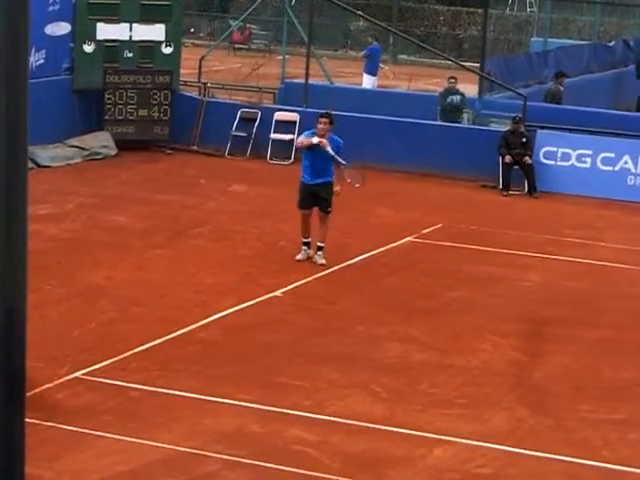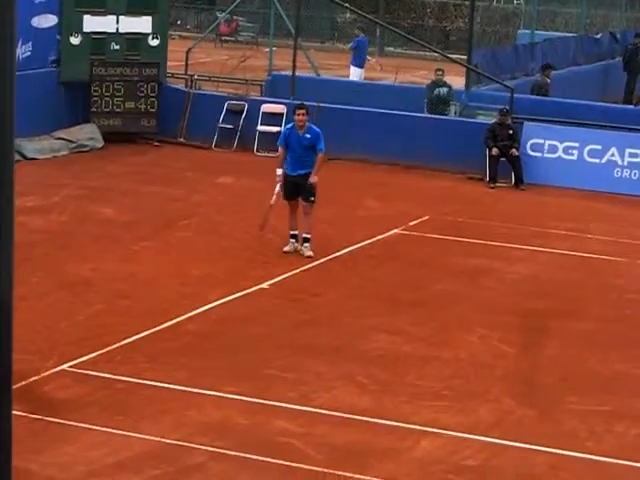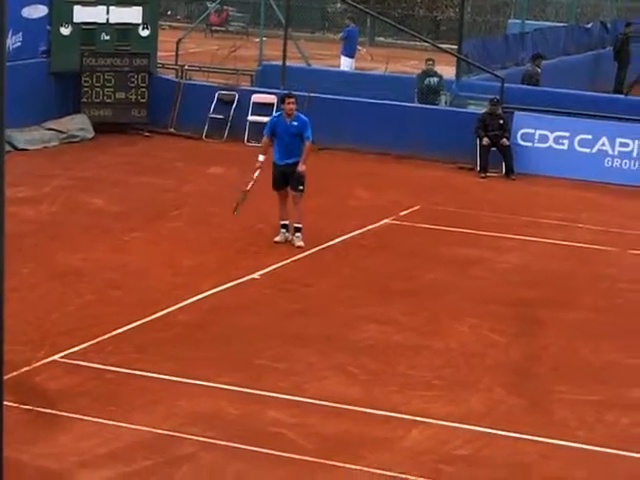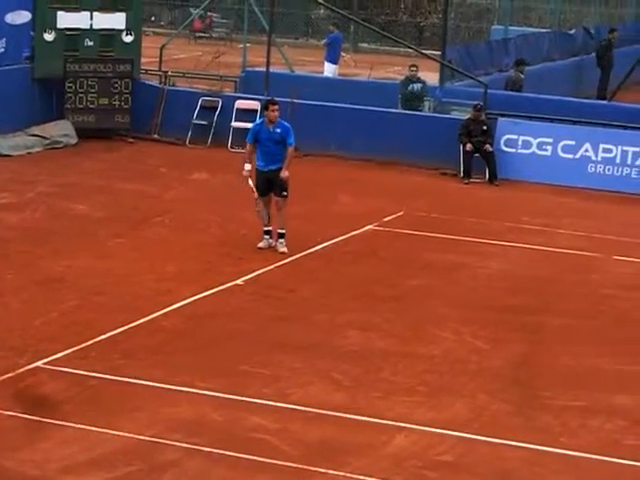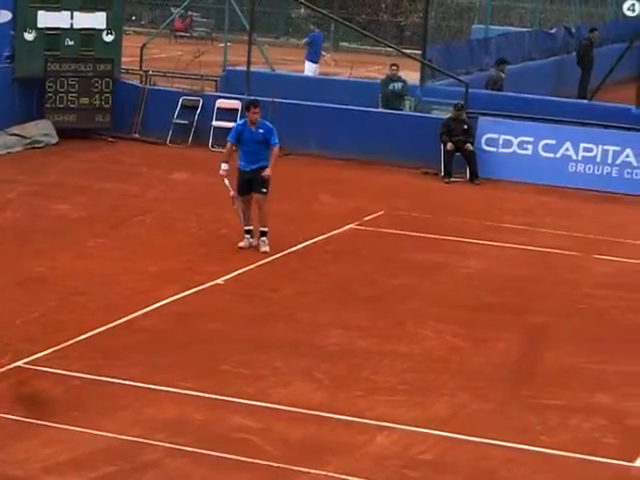
dt=0.5s
person 1, frame 1
left shoulder: (337, 142)
right shoulder: (309, 135)
right elbow: (299, 143)
left wrist: (338, 183)
right wrist: (316, 140)
left hip: (325, 184)
right hip: (307, 182)
left knee: (323, 217)
right knee: (304, 216)
left ankle: (319, 252)
right ankle: (306, 248)
person 1, frame 2
left shoulder: (315, 132)
right shoulder: (287, 130)
left elbow: (320, 154)
right elbow: (282, 150)
left wrist: (314, 174)
right wrist: (279, 171)
left hip: (307, 176)
right hip: (290, 175)
left knee: (307, 209)
right knee: (292, 207)
left ankle: (306, 243)
right ankle: (293, 241)
person 1, frame 3
left shoulder: (303, 121)
right shoulder: (275, 120)
left elbow: (308, 142)
right elbow: (267, 139)
left wrist: (302, 163)
right wrist: (261, 158)
left hip: (296, 164)
right hip: (278, 164)
left knee: (297, 198)
right knee: (282, 197)
left ankle: (297, 234)
right ankle: (284, 231)
person 1, frame 4
left shoulder: (285, 128)
right shoulder: (257, 127)
left elbow: (290, 149)
right elbow: (250, 146)
left wrist: (285, 169)
right wrist: (247, 166)
left hip: (279, 170)
right hip: (261, 170)
left knee: (280, 204)
right knee: (264, 204)
left ankle: (281, 240)
right ankle: (267, 237)
person 1, frame 5
left shoulder: (268, 128)
right shoulder: (239, 127)
left elbow: (275, 148)
right elbow: (230, 146)
left wrist: (270, 168)
right wrist: (225, 166)
left hip: (261, 169)
right hip: (244, 169)
left knee: (261, 202)
right knee: (245, 203)
left ankle: (263, 238)
right ankle: (248, 236)
